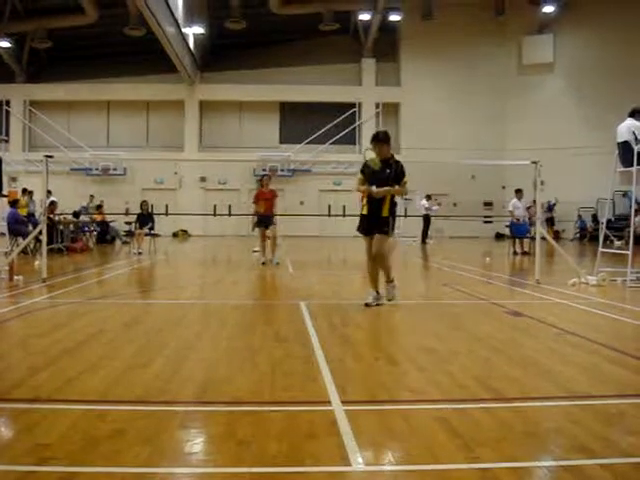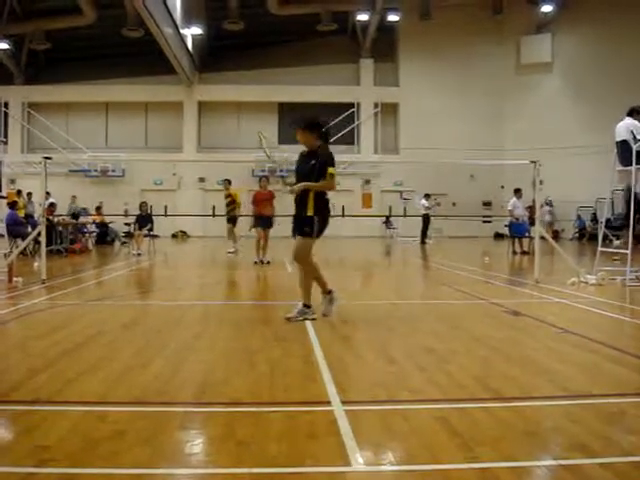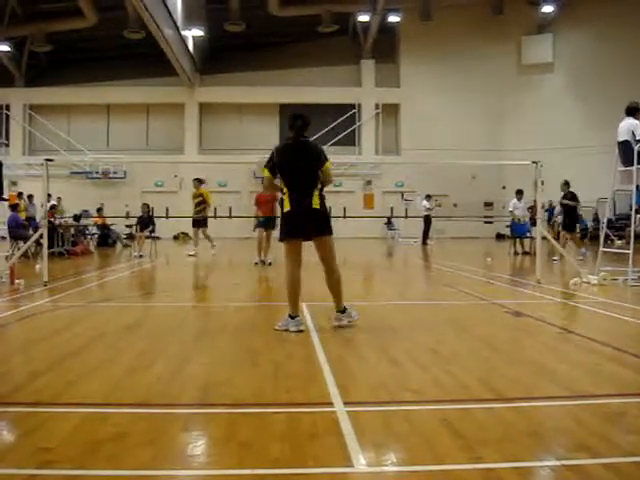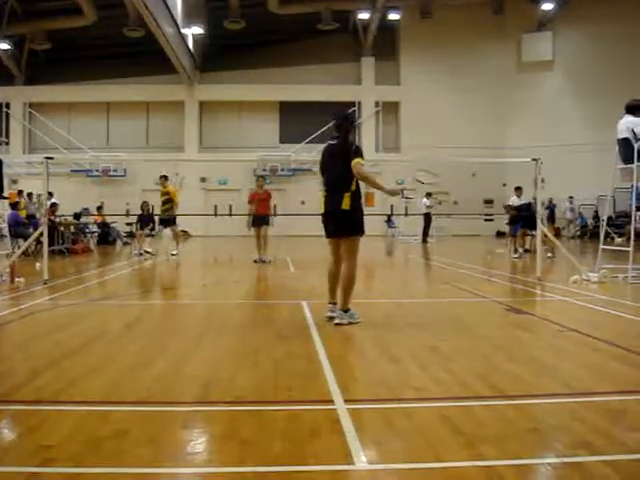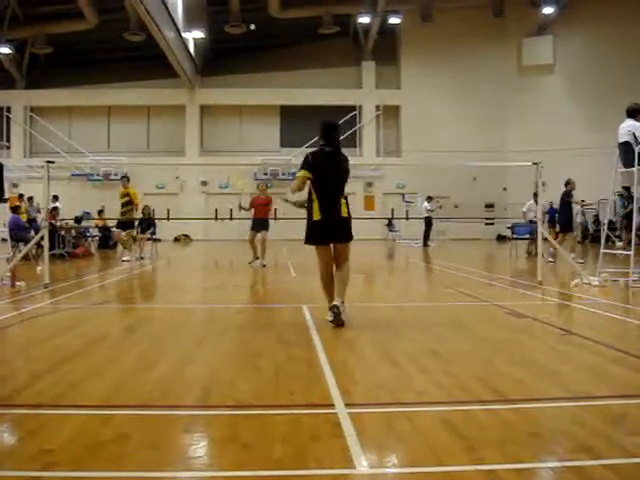
dt=1s
person 1, frame 1
left shoulder: (396, 166)
right shoulder: (368, 164)
left elbow: (403, 190)
right elbow: (359, 185)
left wrist: (388, 190)
right wrist: (364, 189)
left hip: (385, 214)
right hip: (368, 213)
left knee: (379, 252)
right knee: (370, 254)
left ankle: (389, 280)
right ankle: (375, 293)
person 1, frame 2
left shoulder: (325, 155)
right shoulder: (303, 156)
left elbow: (330, 185)
left wrist: (306, 185)
right wrist: (295, 186)
left hip: (316, 212)
right hip: (301, 211)
left knee: (300, 256)
right knee: (302, 258)
left ankle: (327, 292)
right ankle: (306, 307)
person 1, frame 3
left shoulder: (279, 152)
right shoulder: (315, 149)
left elbow: (268, 184)
right elbow: (328, 179)
left hip: (292, 210)
right hip: (316, 208)
left knee: (293, 265)
right knee: (329, 262)
left ankle: (293, 318)
right ankle: (341, 312)
person 1, frame 4
left shoulder: (327, 150)
right shoulder: (352, 148)
right elbow: (359, 172)
right wrist: (386, 189)
left hip: (329, 207)
right hip: (348, 207)
left knee: (335, 258)
right knee: (349, 260)
left ankle: (332, 305)
right ankle: (344, 311)
person 1, frame 5
left shoulder: (312, 157)
right shoulder: (343, 159)
left elbow: (298, 185)
left wrist: (292, 189)
left hip: (318, 215)
right hip: (340, 214)
left knee: (325, 264)
right knee: (342, 263)
left ankle: (332, 306)
right ankle: (338, 302)
